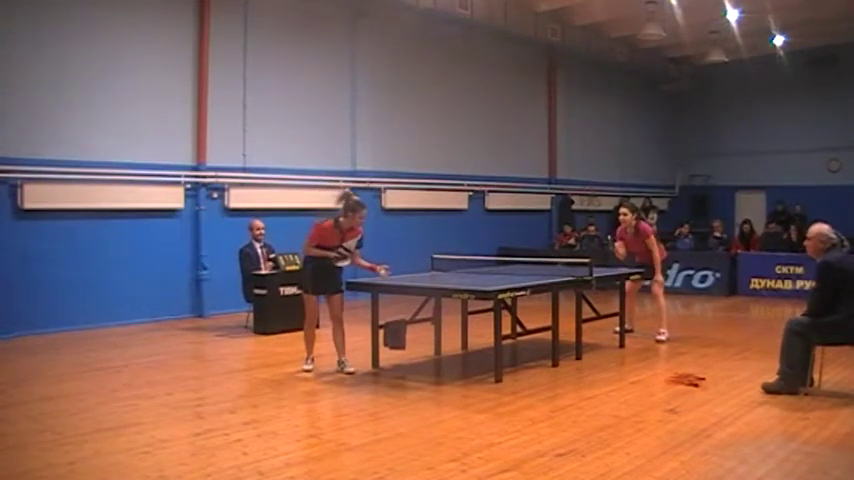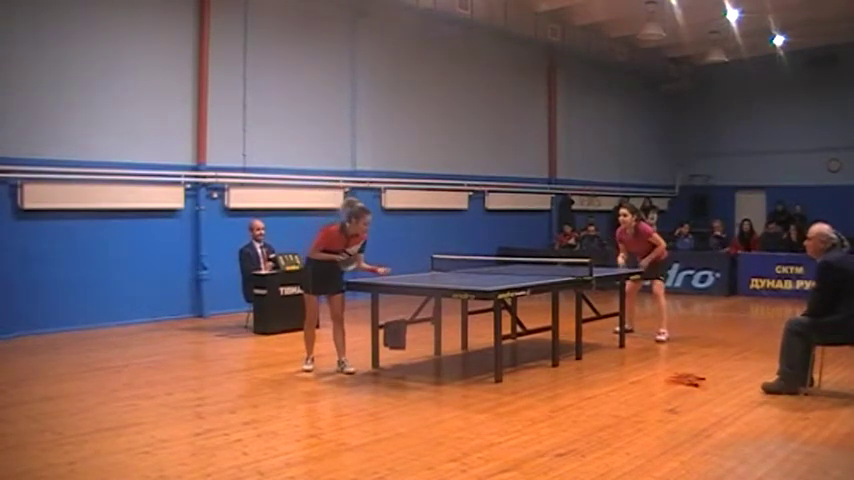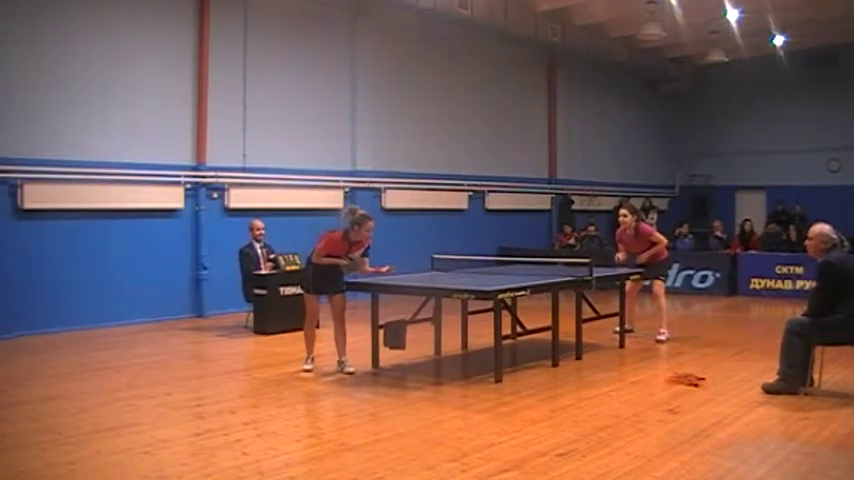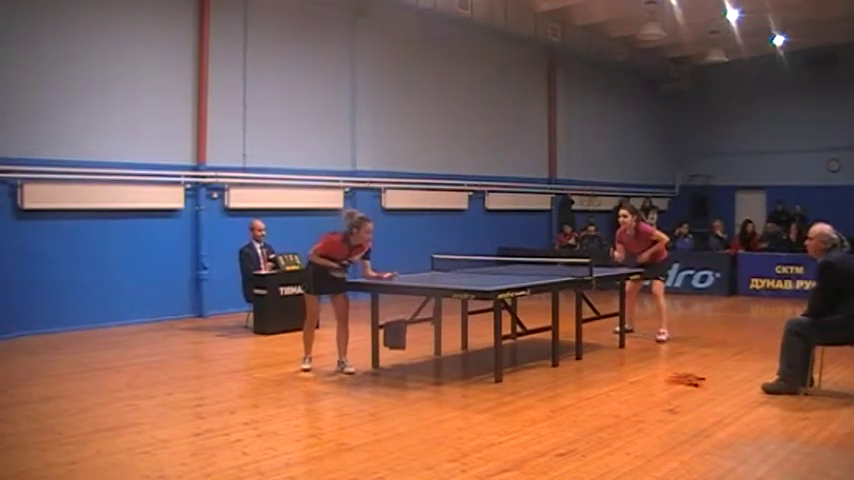
dt=0.3s
person 1, frame 1
left shoulder: (357, 232)
right shoulder: (324, 227)
left elbow: (356, 259)
right elbow: (306, 249)
left wrist: (375, 268)
right wrist: (329, 253)
left hip: (334, 274)
right hip: (314, 273)
left knee: (338, 318)
right knee: (311, 319)
left ankle: (342, 360)
right ankle: (309, 357)
person 1, frame 2
left shoulder: (361, 238)
right shoulder: (331, 232)
left elbow: (359, 263)
right elbow: (312, 253)
left wrist: (376, 269)
right wrist: (335, 256)
left hip: (335, 275)
right hip: (315, 274)
left knee: (338, 318)
right knee: (311, 319)
left ankle: (342, 360)
right ankle: (309, 357)
person 1, frame 3
left shoulder: (364, 243)
right shoulder: (334, 238)
left elbow: (363, 267)
right elbow: (315, 258)
left wrist: (380, 270)
right wrist: (338, 261)
left hip: (335, 276)
right hip: (315, 274)
left knee: (340, 318)
right knee: (312, 319)
left ankle: (342, 360)
right ankle: (309, 357)
person 1, frame 4
left shoulder: (365, 246)
right shoulder: (333, 240)
left elbow: (367, 272)
right elbow: (311, 256)
left wrist: (383, 276)
right wrist: (331, 264)
left hip: (338, 278)
right hip: (316, 275)
left knee: (343, 319)
right knee: (311, 319)
left ankle: (342, 360)
right ankle: (307, 357)
person 2, frame 1
left shoulder: (827, 263)
left elbow: (818, 304)
left wrist: (804, 316)
right wrist: (807, 316)
left knee: (795, 326)
right knee: (803, 324)
left ankle: (788, 381)
right ankle: (801, 376)
person 2, frame 2
left shoulder: (827, 263)
left elbow: (819, 304)
left wrist: (804, 316)
right wrist: (807, 315)
left knee: (795, 326)
right knee: (803, 324)
left ankle: (788, 381)
right ankle: (801, 376)
person 2, frame 3
left shoulder: (829, 263)
left elbow: (819, 304)
left wrist: (805, 316)
right wrist: (807, 316)
left knee: (795, 326)
right knee: (804, 324)
left ankle: (788, 381)
right ankle: (801, 376)
person 2, frame 4
left shoulder: (828, 263)
left elbow: (819, 304)
left wrist: (804, 316)
right wrist: (807, 315)
left knee: (795, 326)
right knee: (803, 324)
left ankle: (788, 381)
right ankle: (801, 377)
person 3, frame 1
left shoulder: (643, 228)
right shoulder: (620, 232)
left elbow: (655, 251)
right elbow: (622, 255)
left wrist: (658, 273)
right wrist: (615, 248)
left hip: (657, 261)
right hip: (642, 262)
left knee: (657, 292)
right knee: (628, 291)
left ankle: (663, 330)
right ankle: (628, 325)
person 3, frame 2
left shoulder: (643, 229)
right shoulder: (620, 233)
left elbow: (662, 244)
right elbow: (624, 252)
left wrist: (648, 260)
right wrist: (621, 258)
left hip: (658, 261)
right hip: (642, 262)
left knee: (657, 291)
right knee: (629, 291)
left ankle: (663, 330)
right ankle: (628, 325)
person 3, frame 3
left shoulder: (643, 229)
right shoulder: (620, 233)
left elbow: (664, 241)
right elbow: (624, 254)
left wrist: (647, 254)
right wrist: (619, 256)
left hip: (658, 261)
right hip: (642, 262)
left knee: (658, 291)
right knee: (629, 291)
left ankle: (663, 330)
right ankle: (628, 325)
person 3, frame 4
left shoulder: (644, 229)
right shoulder: (620, 234)
left elbow: (665, 239)
right elbow: (621, 257)
left wrist: (648, 252)
right wrist: (615, 255)
left hip: (658, 261)
right hip: (642, 262)
left knee: (657, 292)
right knee: (629, 291)
left ankle: (664, 330)
right ankle: (628, 325)
